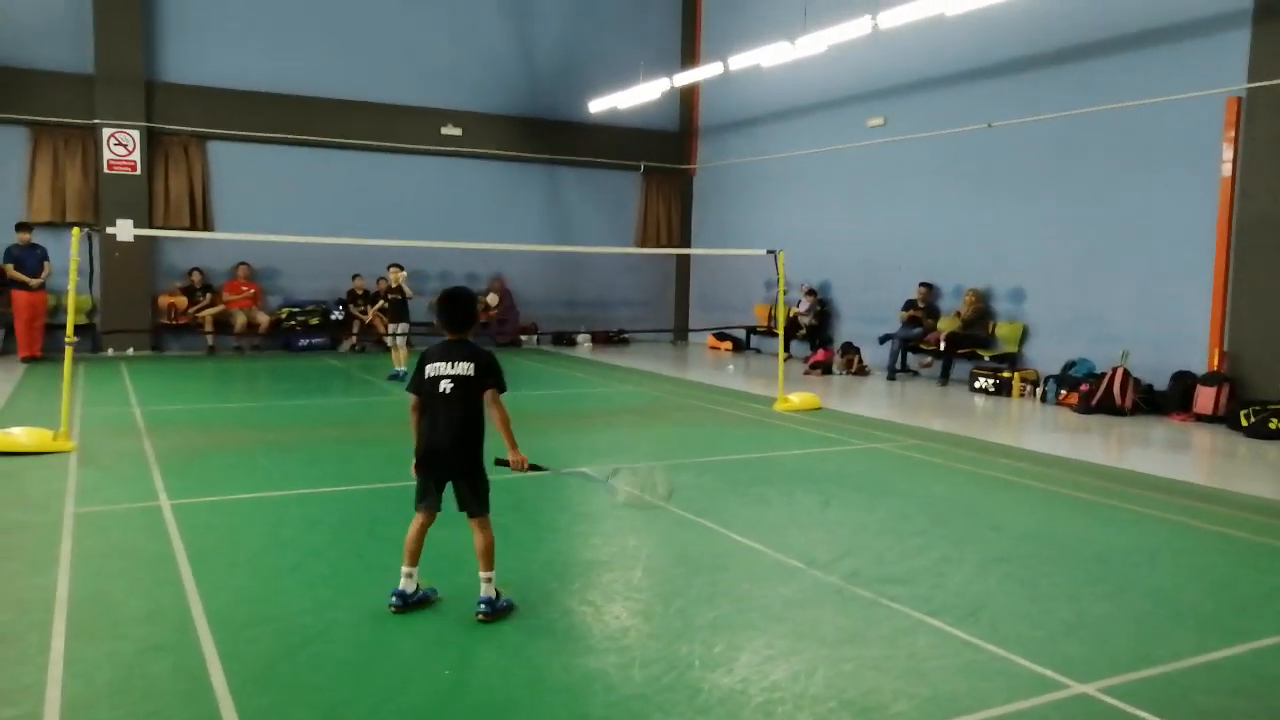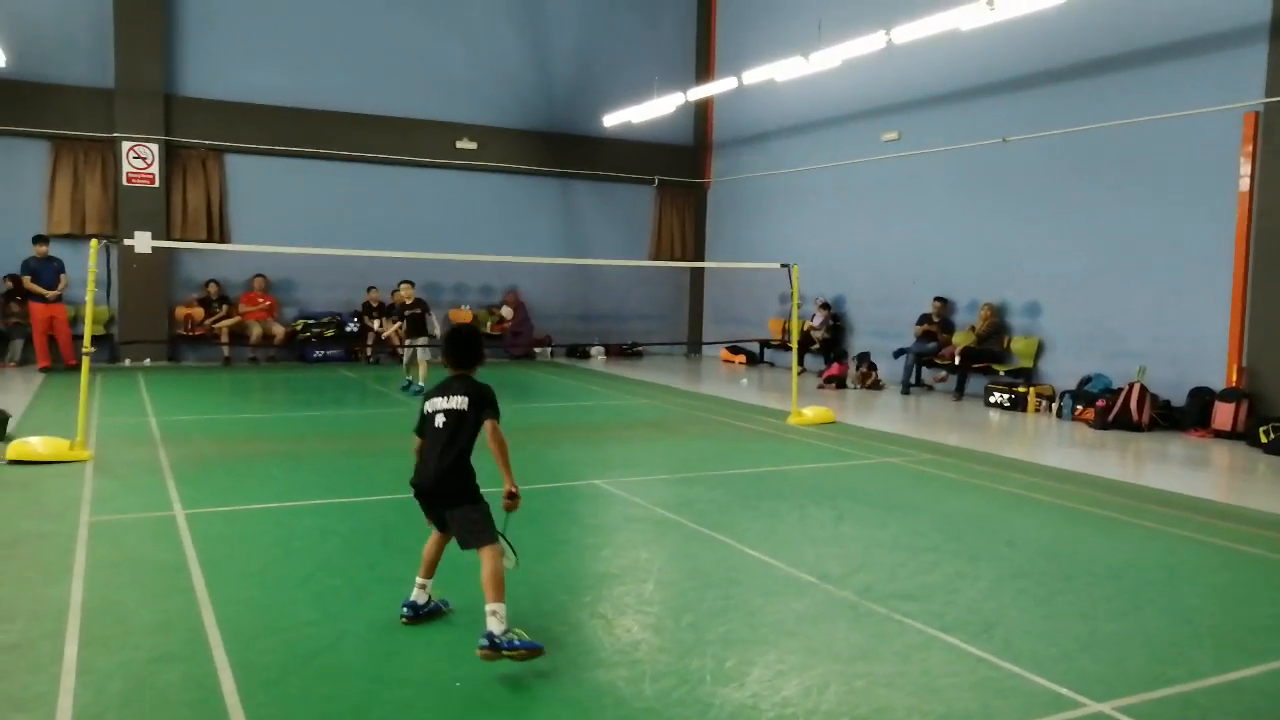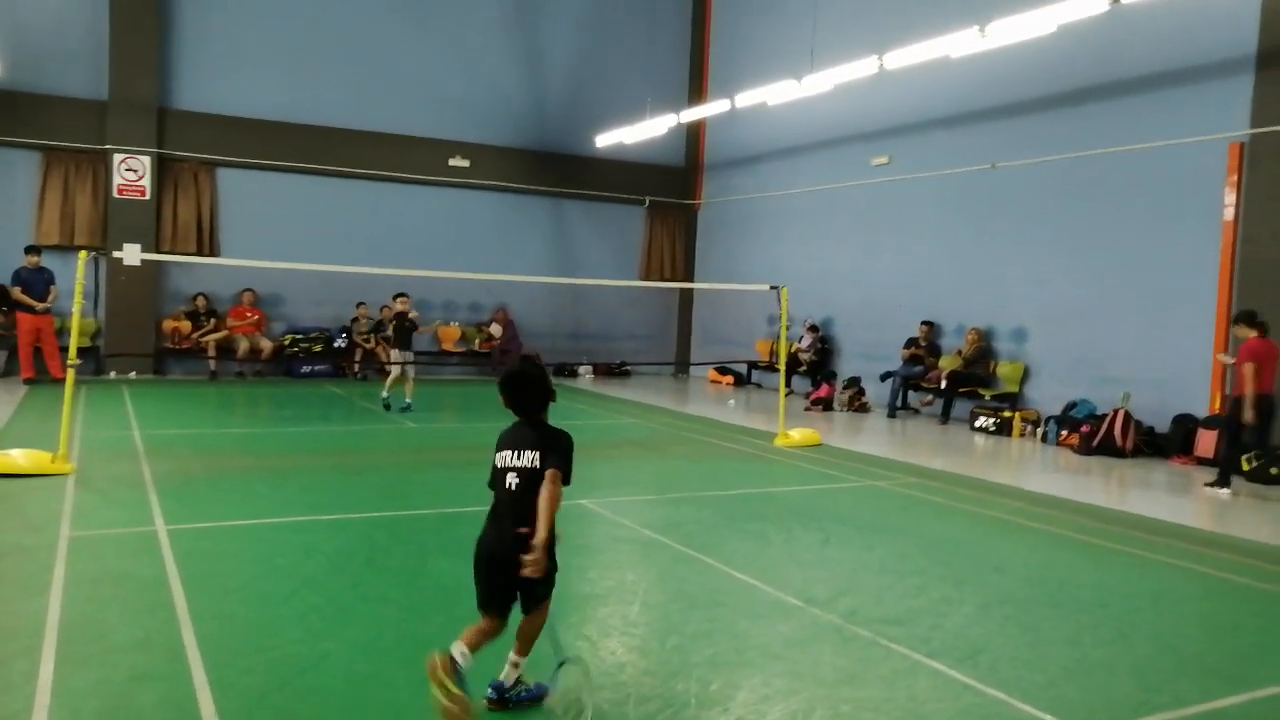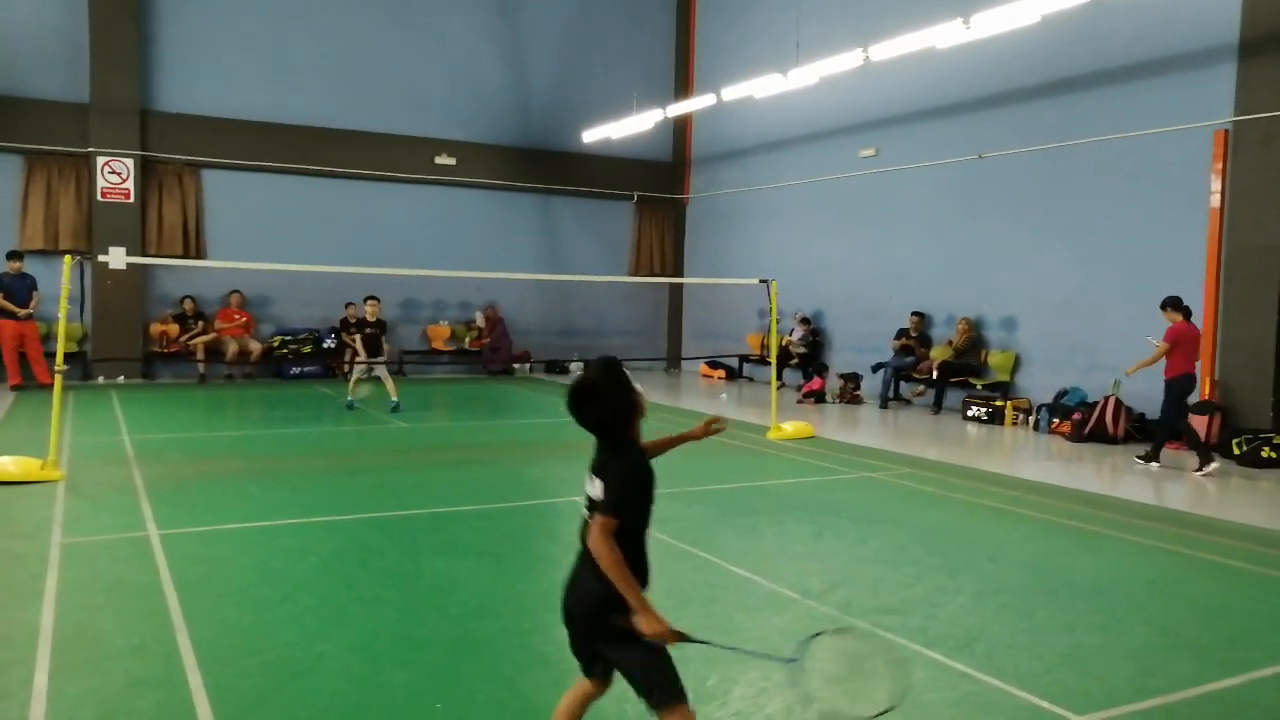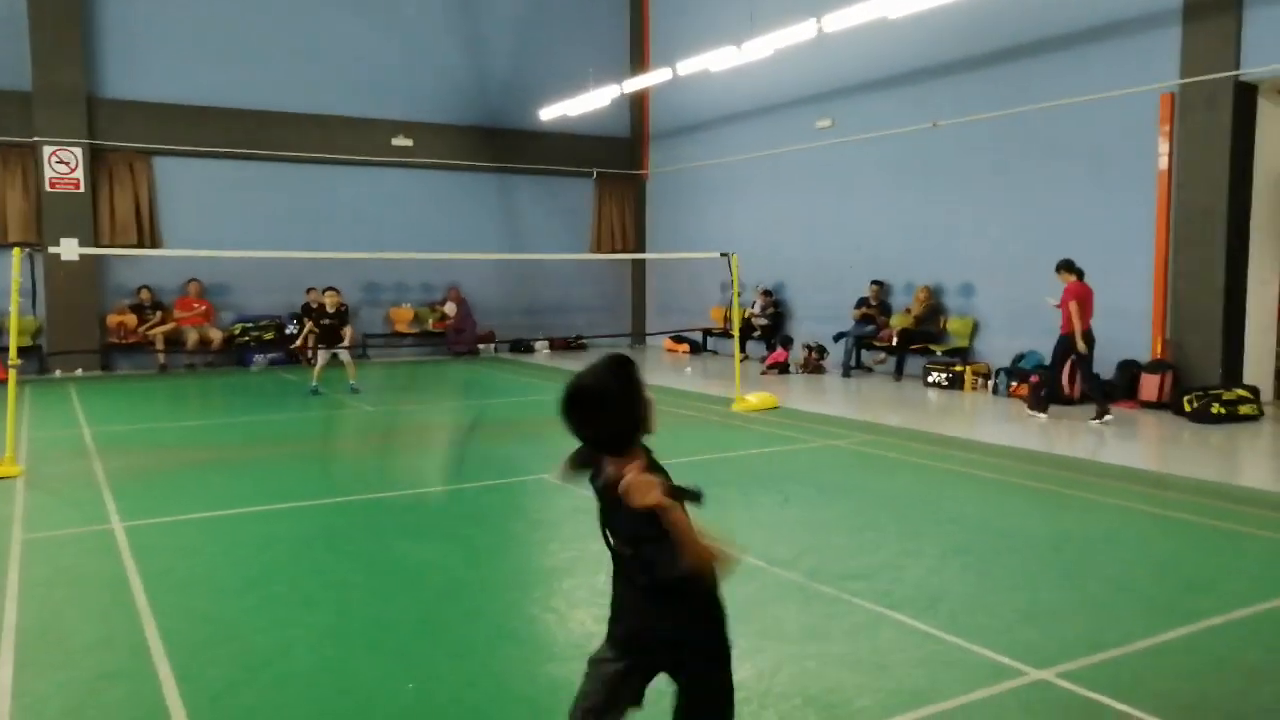
dt=0.5s
person 1, frame 1
left shoulder: (428, 357)
right shoulder: (482, 358)
left elbow: (415, 407)
right elbow: (493, 403)
left wrist: (418, 449)
right wrist: (512, 448)
left hip: (430, 451)
right hip: (465, 452)
left knee: (423, 516)
right knee: (479, 521)
left ankle: (405, 590)
right ankle: (488, 597)
person 1, frame 2
left shoulder: (433, 393)
right shoulder: (480, 392)
right elbow: (492, 433)
right wrist: (510, 483)
left hip: (423, 481)
right hip: (456, 482)
left knee: (442, 530)
right knee: (491, 550)
left ankle: (418, 601)
right ankle: (496, 635)
person 1, frame 3
left shoulder: (505, 439)
right shoulder: (558, 440)
right elbow: (551, 484)
right wrist: (542, 540)
left hip: (491, 545)
right hip: (527, 548)
left knee: (493, 619)
right knee: (538, 606)
left ankle: (453, 660)
right ankle: (506, 685)
person 1, frame 4
left shoulder: (610, 448)
right shoulder: (628, 463)
right elbow: (597, 537)
left wrist: (690, 435)
right wrist: (642, 608)
left hip: (581, 601)
right hip: (611, 608)
left knee: (593, 682)
person 1, frame 5
left shoulder: (598, 461)
right shoulder: (646, 503)
right elbow: (709, 567)
right wrist: (665, 505)
left hip: (636, 635)
right hip: (688, 633)
